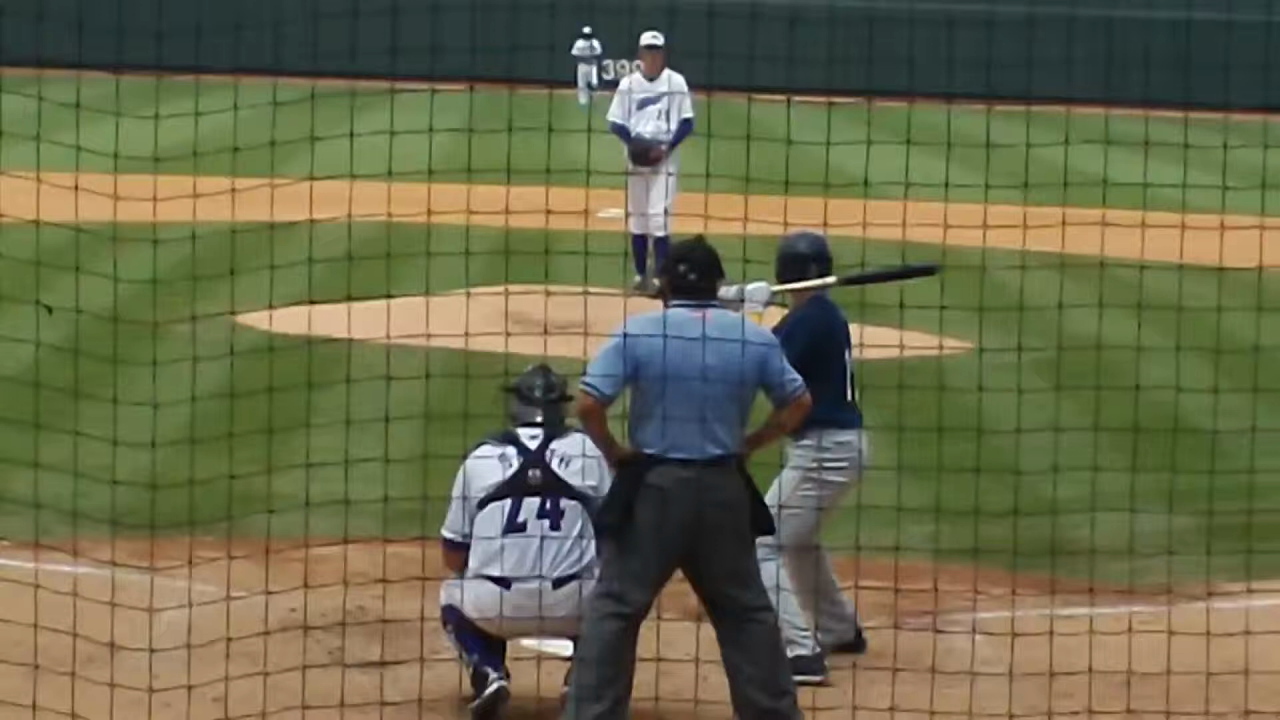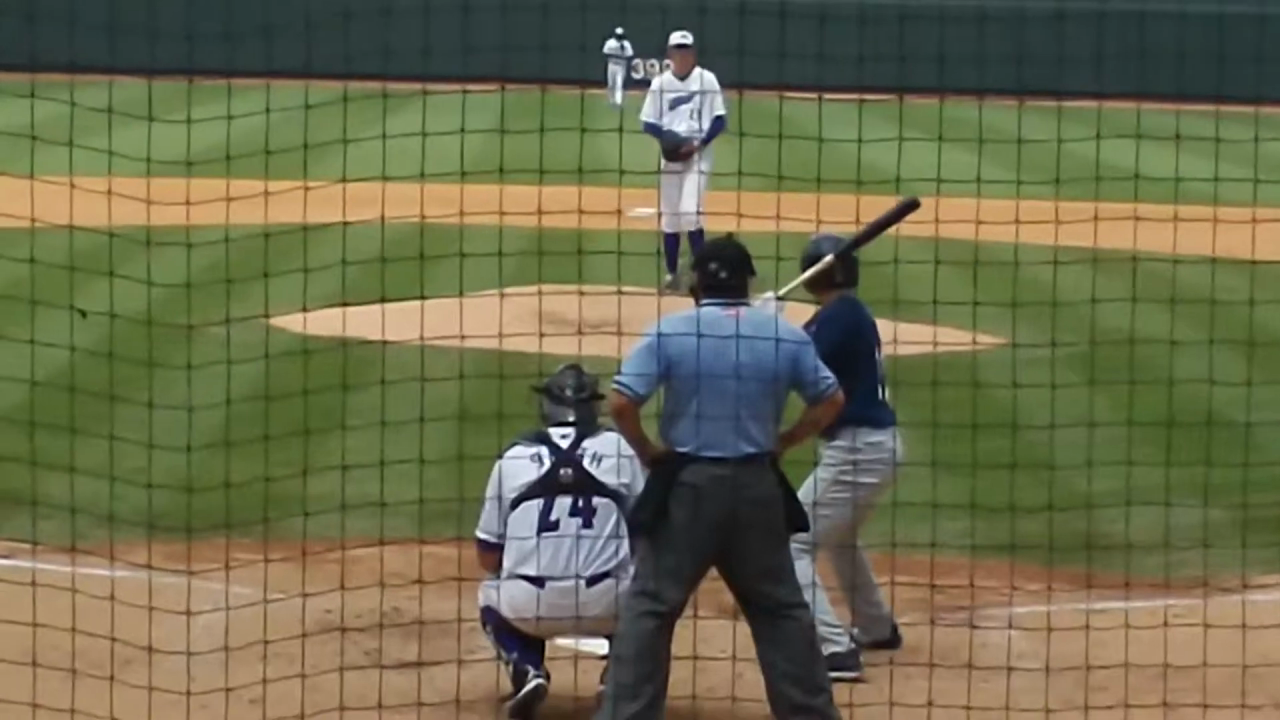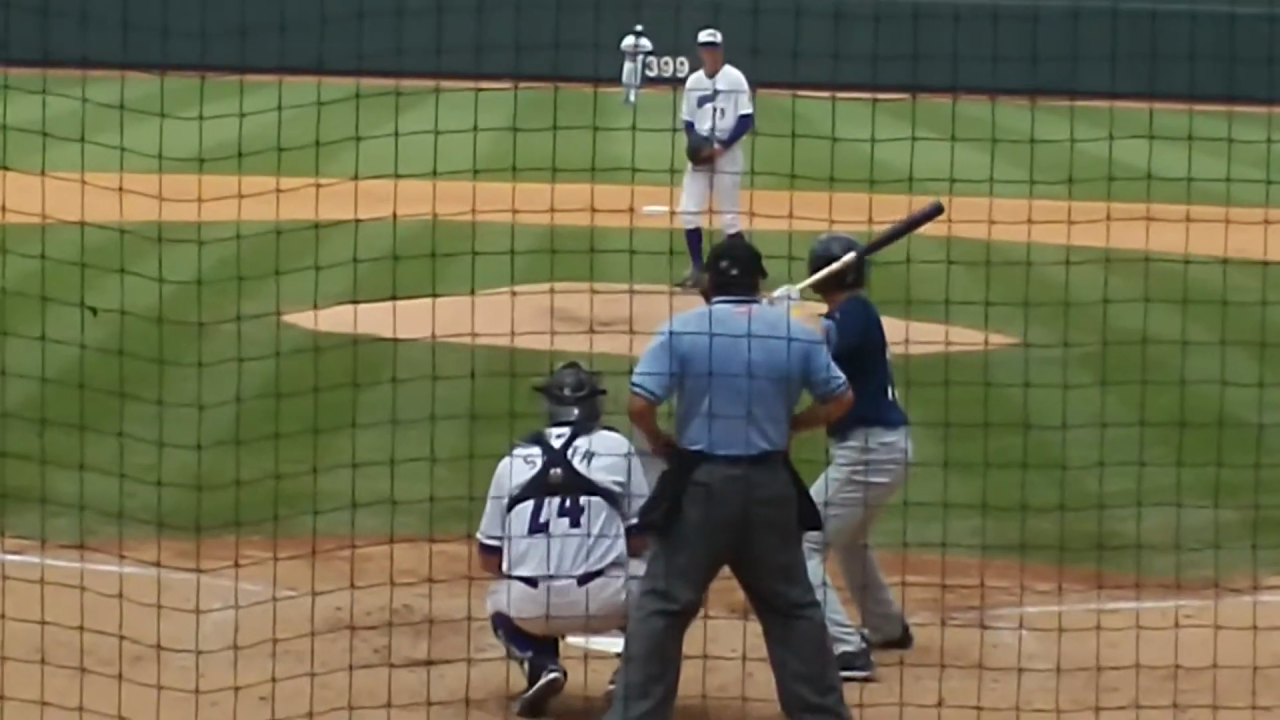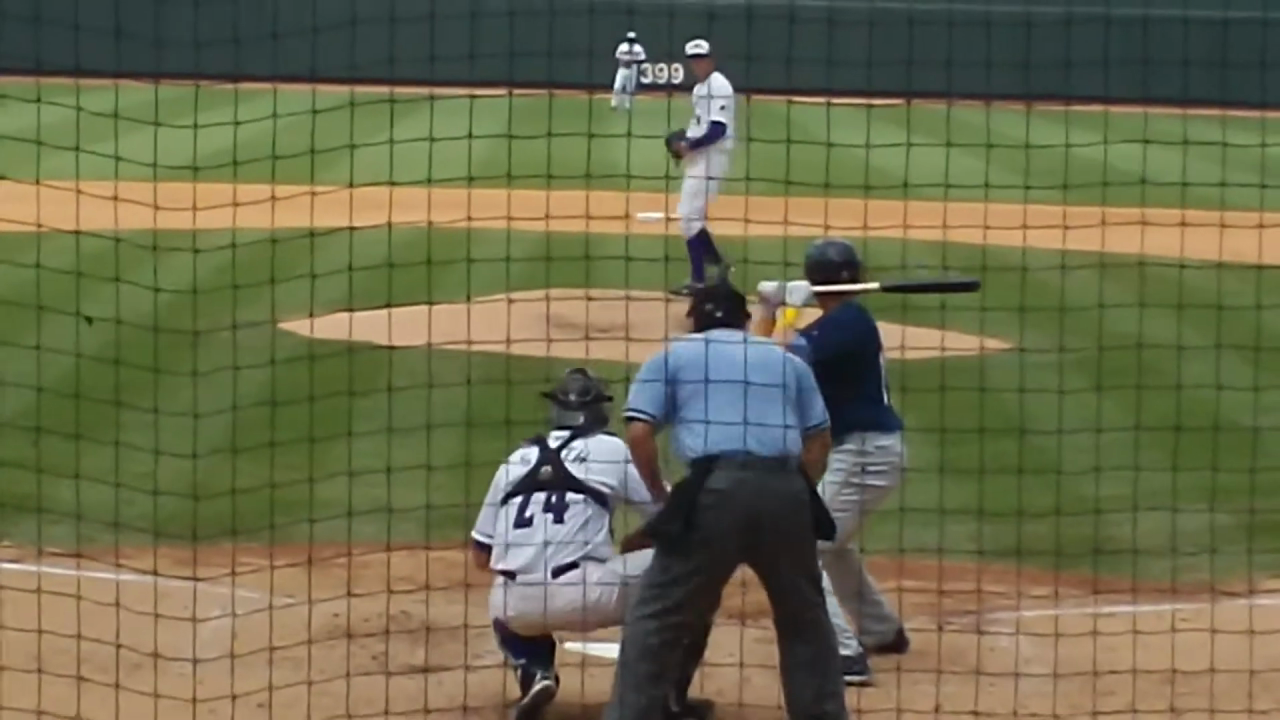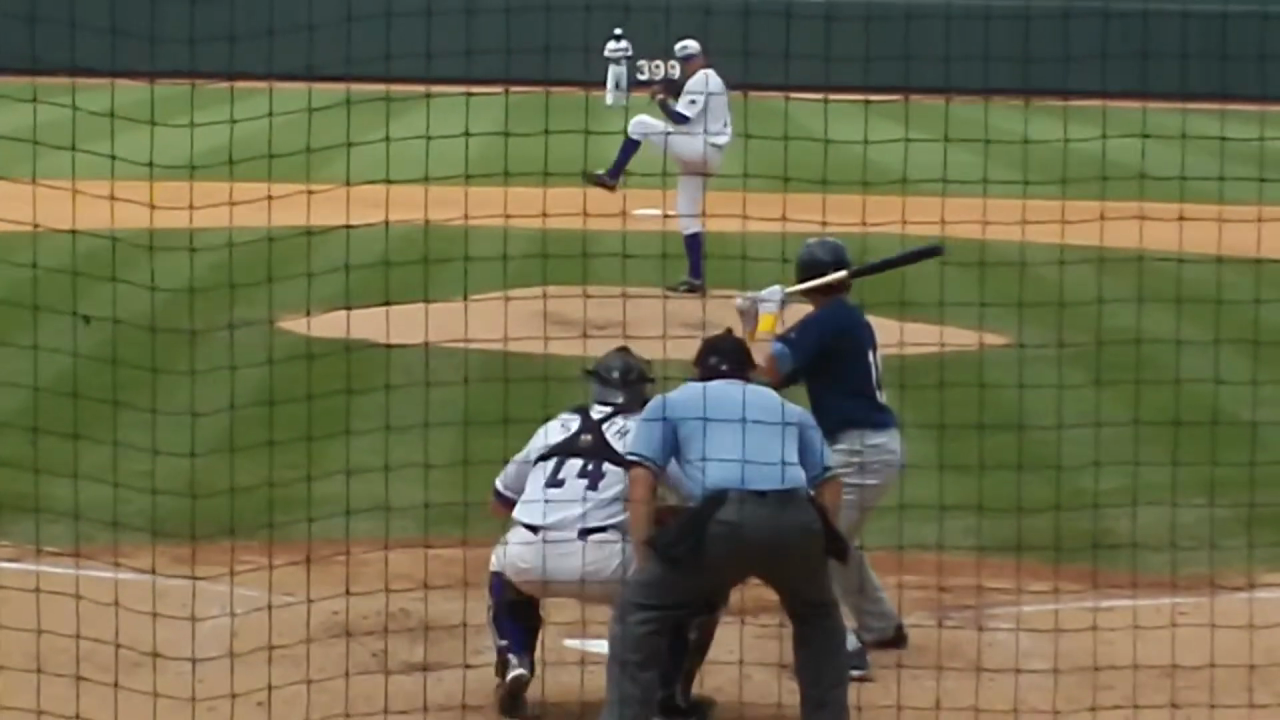
dt=0.5s
person 1, frame 1
left shoulder: (636, 333)
right shoulder: (755, 338)
left elbow: (587, 404)
right elbow: (798, 404)
left wrist: (615, 453)
right wrist: (749, 443)
left hip: (654, 485)
right hip: (724, 487)
left knee: (614, 607)
right knee: (747, 609)
person 1, frame 2
left shoulder: (669, 332)
right shoulder: (787, 335)
left elbow: (620, 403)
right elbow: (831, 400)
left wrist: (647, 451)
right wrist: (782, 442)
left hip: (688, 484)
right hip: (757, 485)
left knee: (649, 605)
right knee: (782, 606)
person 1, frame 3
left shoulder: (681, 329)
right shoulder: (800, 334)
left elbow: (640, 406)
right elbow: (839, 402)
left wrist: (664, 445)
left hip: (703, 482)
right hip: (772, 484)
left knee: (662, 605)
right knee: (793, 606)
person 1, frame 4
left shoulder: (671, 355)
right shoulder: (788, 360)
left elbow: (639, 434)
right elbow: (819, 440)
left wrist: (661, 497)
left hip: (715, 489)
right hip: (785, 489)
left knee: (658, 612)
right knee: (804, 614)
person 1, frame 5
left shoulder: (669, 403)
right shoulder: (789, 408)
left elbow: (640, 480)
right elbow: (828, 485)
left wrist: (644, 560)
right wrist: (817, 542)
left hip: (725, 520)
right hip: (795, 520)
left knee: (638, 609)
right knee: (817, 615)
person 2, frame 1
left shoulder: (806, 318)
right shoulder: (829, 314)
left wrist: (752, 309)
right wrist: (737, 304)
left hip: (821, 449)
right hip: (841, 443)
left knee: (763, 546)
right knee: (797, 540)
left ankle: (801, 653)
right ankle: (840, 630)
person 2, frame 2
left shoulder: (836, 316)
right shoulder: (853, 314)
left hip: (854, 448)
right hip: (875, 442)
left knee: (792, 543)
right knee: (839, 537)
left ankle: (836, 651)
right ankle: (877, 628)
person 2, frame 3
left shoulder: (853, 314)
right shoulder: (858, 313)
left hip: (867, 449)
right hip: (880, 444)
left knee: (804, 542)
right knee: (848, 536)
left ankle: (850, 651)
right ankle: (888, 627)
person 2, frame 4
left shoulder: (842, 322)
right shoulder: (850, 319)
left wrist: (774, 310)
right wrist: (771, 309)
left hip: (863, 453)
right hip: (872, 448)
right knee: (829, 542)
left ankle: (847, 655)
right ankle: (884, 631)
person 2, frame 5
left shoulder: (826, 321)
right shoulder: (850, 320)
left elbow: (768, 368)
right elbow: (780, 377)
left hip: (858, 451)
right hip: (874, 445)
left ankle: (845, 651)
right ankle: (882, 626)
person 3, frame 1
left shoulder: (481, 456)
right shoulder: (584, 449)
left elbow: (453, 557)
left hip: (492, 605)
right hip: (568, 605)
left knee: (453, 596)
left ankle: (488, 674)
person 3, frame 2
left shoulder: (514, 457)
right shoulder: (617, 448)
left elbow: (488, 558)
left hip: (529, 604)
right hip: (602, 603)
left knee: (492, 596)
left ankle: (528, 672)
person 3, frame 3
left shoulder: (514, 459)
right shoulder: (613, 445)
left elbow: (490, 559)
right elbow: (645, 532)
left hip: (529, 606)
right hip: (602, 599)
left knee: (501, 601)
left ankle: (541, 666)
person 3, frame 4
left shoulder: (516, 458)
right shoulder: (610, 449)
left elbow: (482, 555)
right wrist: (616, 554)
left hip: (516, 603)
right hip: (582, 593)
left ankle: (534, 673)
person 3, frame 5
left shoulder: (555, 427)
left elbow: (502, 500)
left hip: (528, 559)
right hip: (601, 563)
left knee: (504, 565)
left ankle: (516, 664)
person 4, frame 1
left shoulder: (676, 81)
right shoulder: (628, 83)
left elbow: (687, 122)
right elbow: (616, 123)
left wrist: (668, 147)
right wrist: (634, 144)
left hip: (665, 158)
left knee: (659, 217)
right knee: (637, 217)
right ankle: (641, 275)
person 4, frame 2
left shoulder: (707, 79)
right shoulder: (660, 83)
left elbow: (720, 119)
right elbow: (648, 123)
left wrist: (700, 143)
left hip: (698, 155)
left knee: (689, 212)
right knee: (669, 216)
right ankle: (672, 273)
person 4, frame 3
left shoulder: (735, 78)
right shoulder: (693, 80)
left elbow: (746, 120)
left wrist: (723, 146)
left hip: (727, 154)
left knee: (729, 216)
right knee: (688, 211)
right ankle: (697, 269)
person 4, frame 4
left shoulder: (719, 85)
right shoulder: (699, 88)
left elbow: (718, 129)
left wrist: (690, 146)
right wrist: (685, 146)
left hip: (711, 158)
right hip: (696, 158)
left knee: (690, 216)
right knee: (689, 218)
left ankle: (716, 268)
right ankle: (697, 279)
person 4, frame 5
left shoulder: (698, 81)
right shoulder: (714, 80)
left elbow: (679, 118)
left wrist: (662, 101)
right wrist: (670, 102)
left hip: (698, 149)
right hip: (709, 155)
left knee: (639, 123)
right knee: (688, 217)
left ankle: (612, 176)
right ankle: (694, 278)
